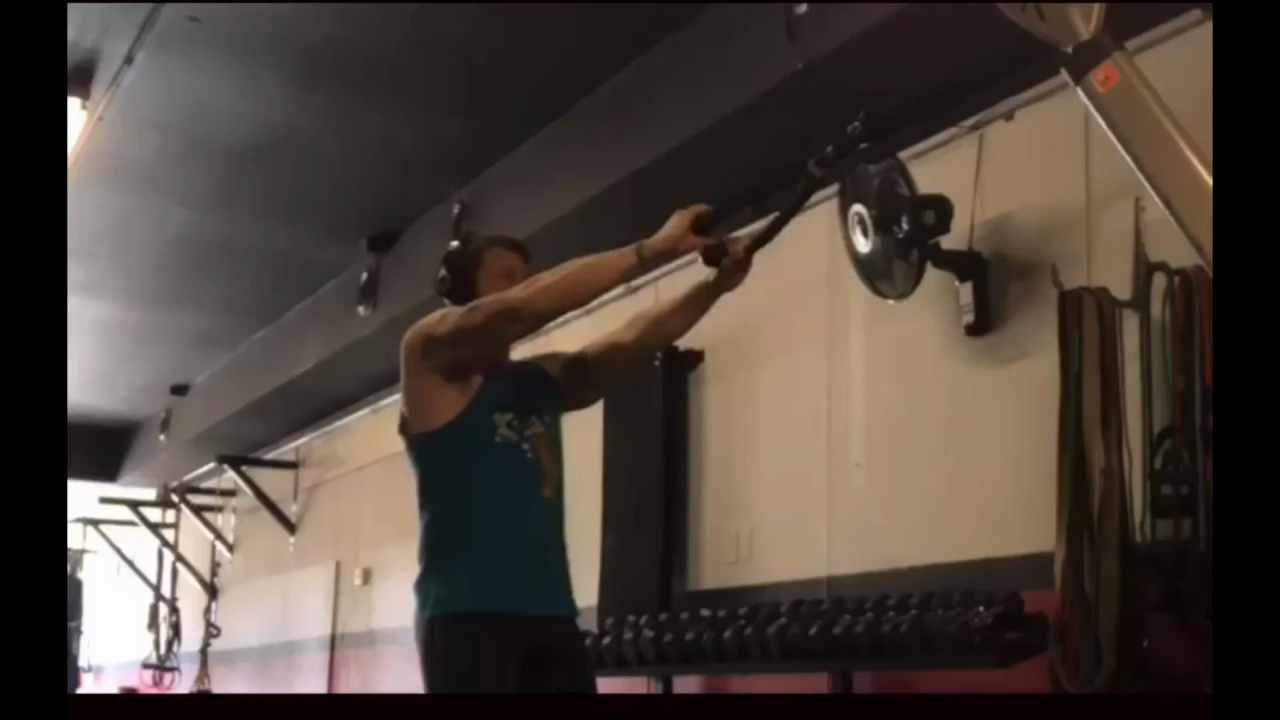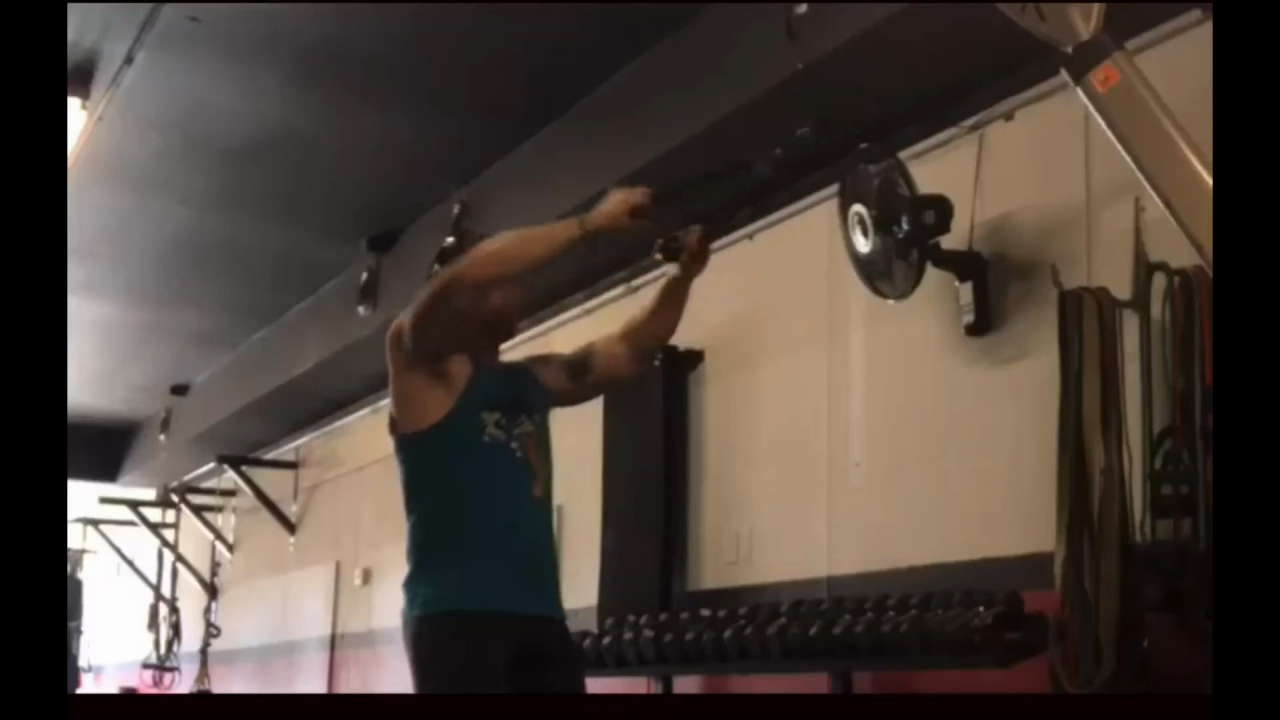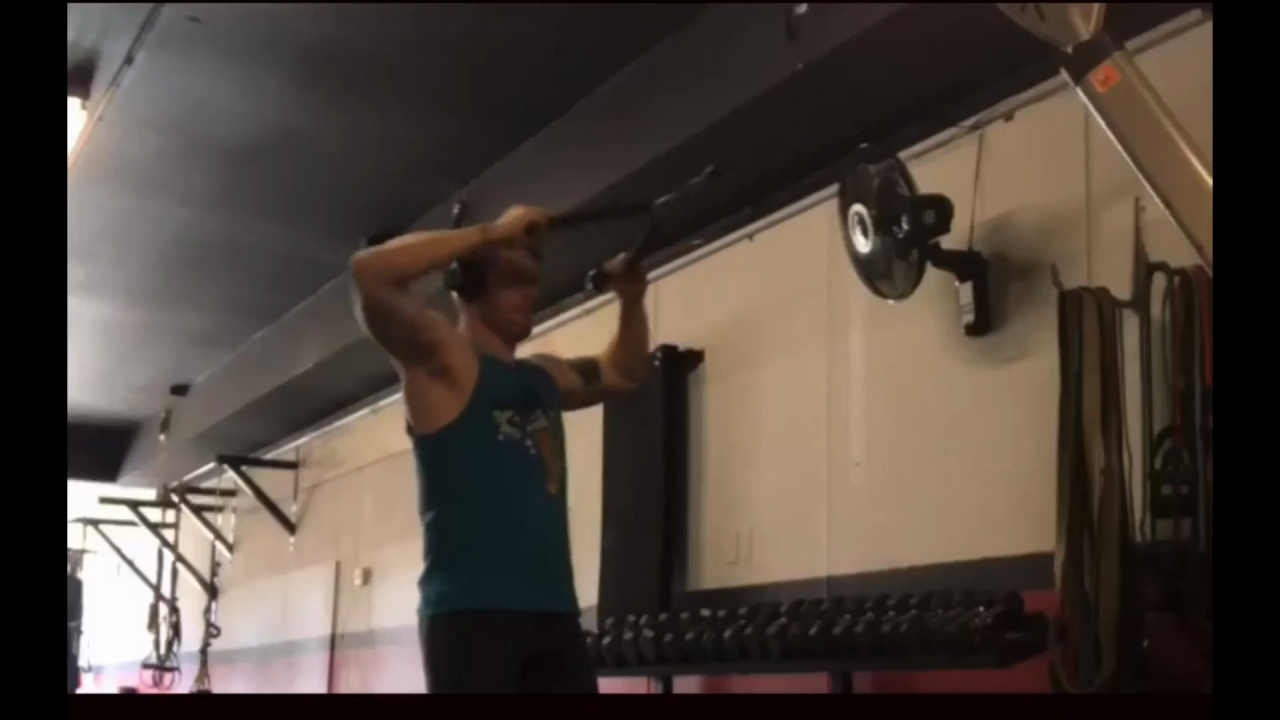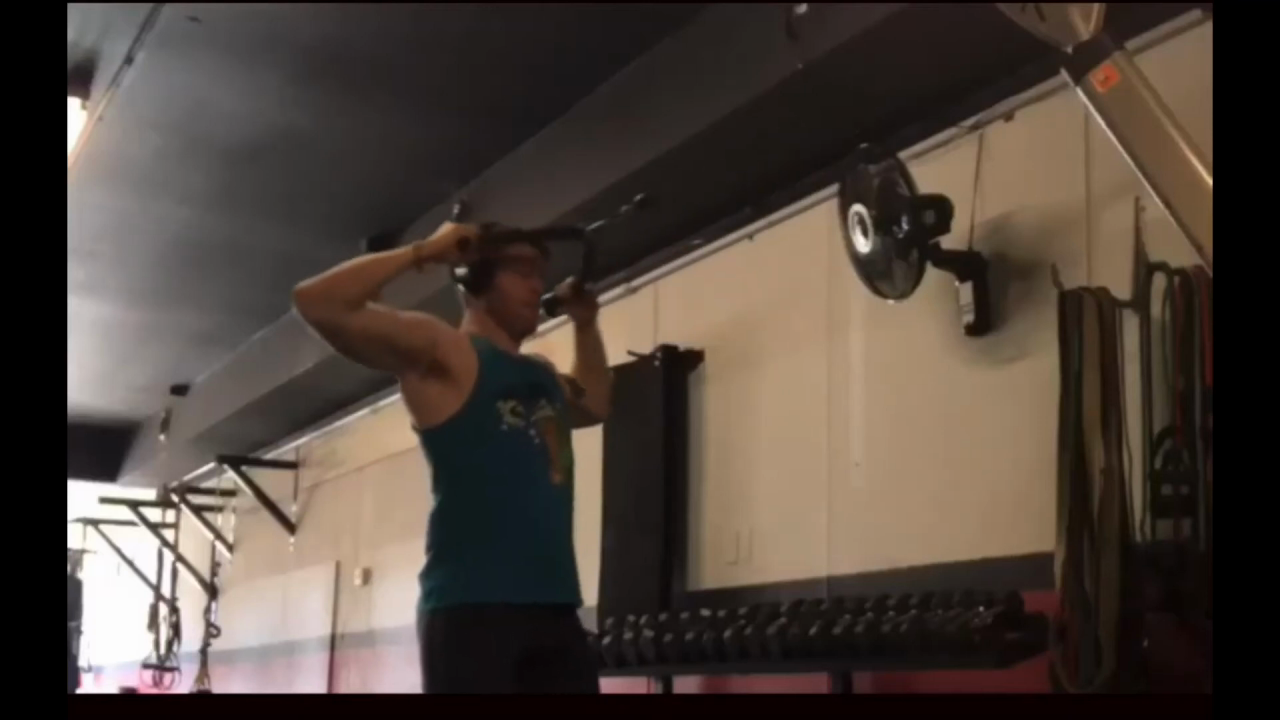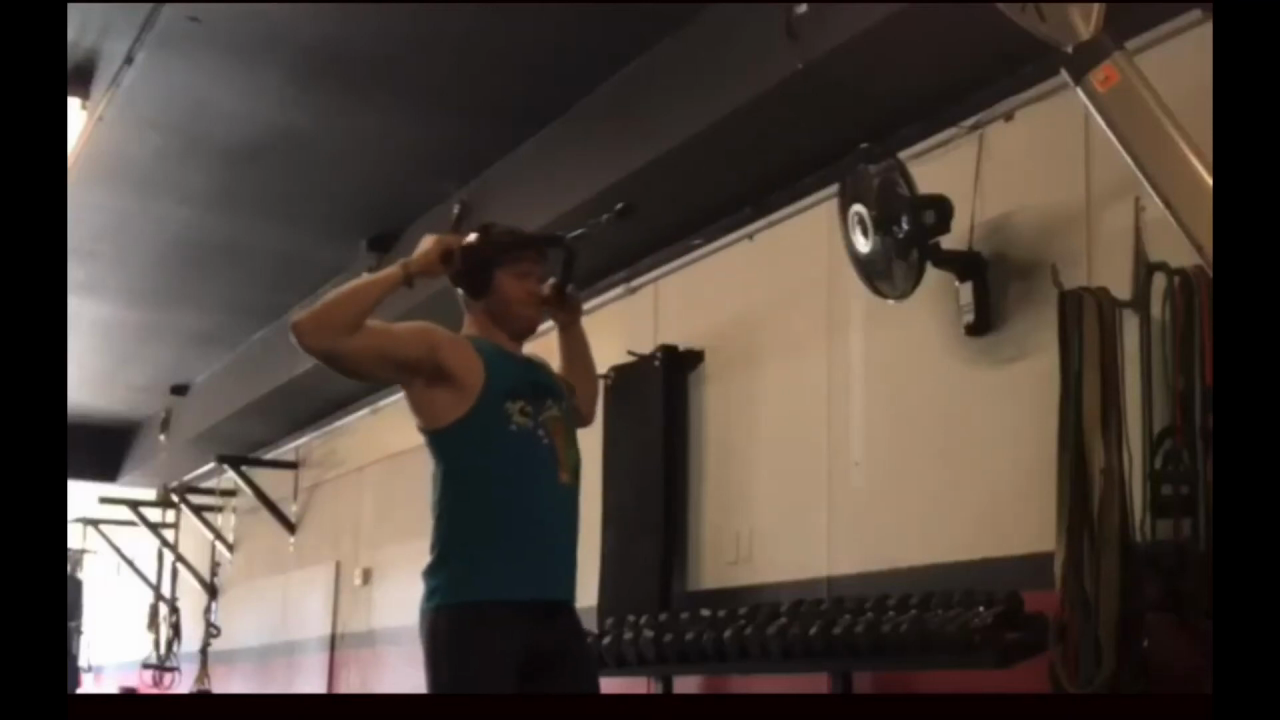
dt=0.3s
person 1, frame 1
left shoulder: (542, 380)
right shoulder: (434, 352)
left elbow: (635, 340)
right elbow: (523, 308)
left wrist: (718, 283)
right wrist: (650, 250)
left hip: (549, 613)
right hip: (466, 613)
person 1, frame 2
left shoulder: (533, 381)
right shoulder: (425, 360)
left elbow: (631, 350)
right elbow: (464, 279)
left wrist: (684, 275)
right wrist: (591, 222)
left hip: (537, 612)
right hip: (455, 613)
person 1, frame 3
left shoulder: (543, 375)
right shoulder: (441, 358)
left elbow: (625, 371)
right elbow: (370, 272)
left wrist: (631, 298)
right wrist: (491, 234)
left hip: (551, 611)
right hip: (472, 610)
person 1, frame 4
left shoulder: (539, 373)
right shoulder: (439, 350)
left elbow: (594, 403)
right elbow: (317, 302)
left wrist: (585, 321)
right wrist: (424, 251)
left hip: (553, 607)
right hip: (471, 606)
person 1, frame 5
left shoulder: (539, 376)
right shoulder: (443, 355)
left elbow: (583, 407)
right elbow: (316, 332)
left wrist: (570, 323)
right wrist: (412, 268)
left hip: (551, 607)
right hip: (475, 605)
